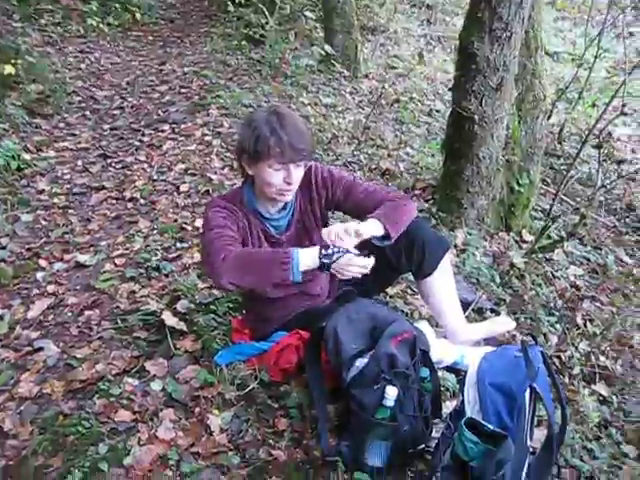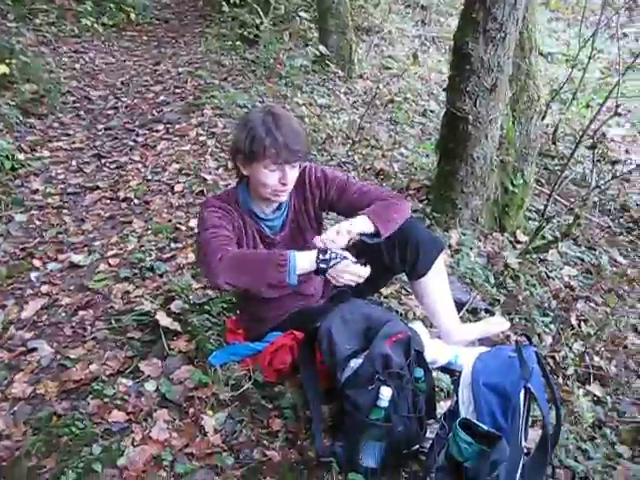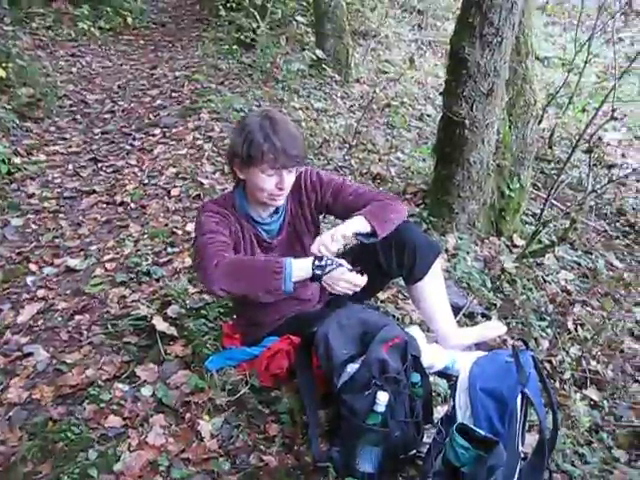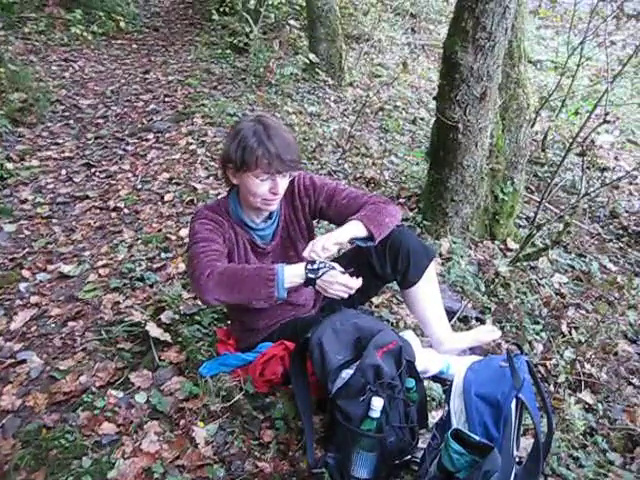
dt=0.1s
person 1, frame 1
left shoulder: (316, 179)
right shoulder: (226, 211)
left elbow: (402, 205)
right elbow: (222, 268)
left wrist: (360, 229)
right wrist: (321, 256)
left hip: (333, 285)
right hip: (285, 321)
left knee: (417, 233)
left ankle: (457, 332)
person 1, frame 2
left shoulder: (310, 180)
right shoulder: (221, 211)
left elbow: (395, 204)
right elbow: (219, 268)
left wrist: (351, 227)
right wrist: (317, 259)
left hip: (326, 287)
right hip: (279, 322)
left knee: (410, 233)
left ankle: (450, 332)
person 1, frame 3
left shoulder: (307, 184)
right shoulder: (218, 216)
left elbow: (392, 206)
right elbow: (215, 273)
left wrist: (344, 229)
right wrist: (314, 268)
left hip: (324, 291)
right hip: (277, 327)
left knee: (406, 237)
left ankle: (448, 337)
person 1, frame 4
left shoulder: (300, 189)
right shoulder: (211, 222)
left elbow: (386, 209)
right elbow: (208, 283)
left wrist: (338, 235)
right wrist: (306, 272)
left hip: (317, 297)
right hip: (271, 332)
left knee: (400, 241)
left ankle: (442, 341)
